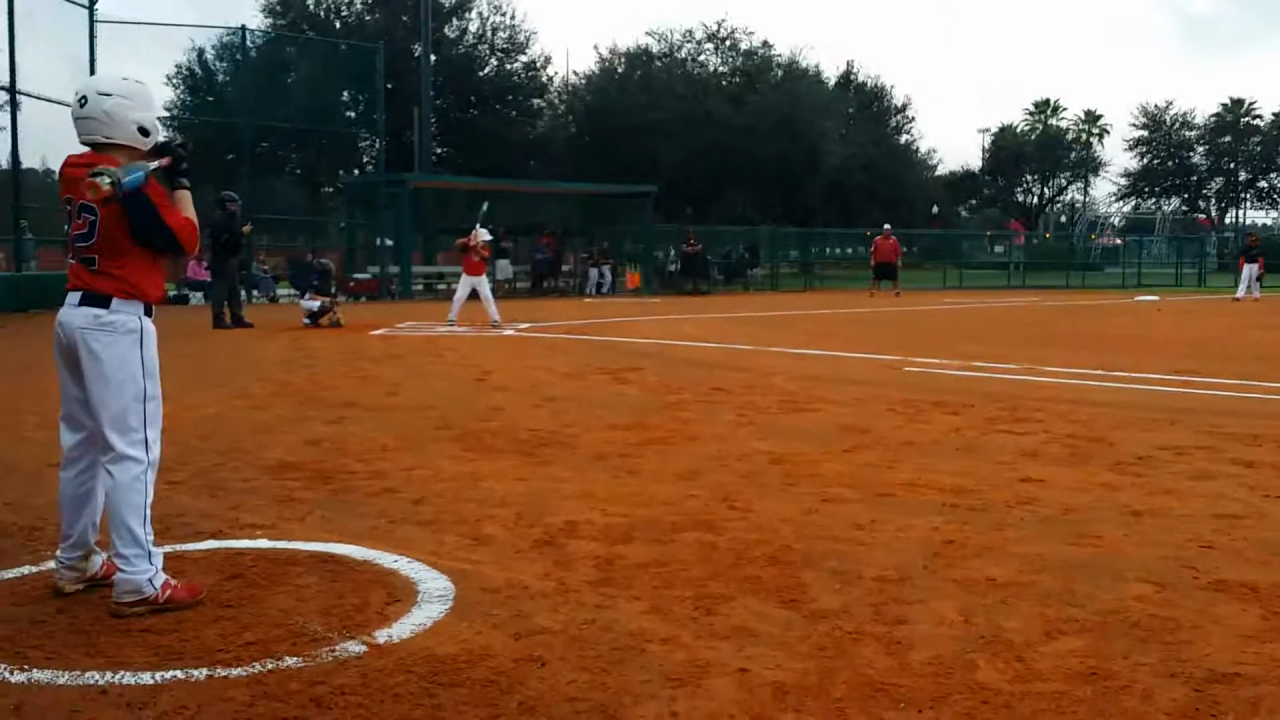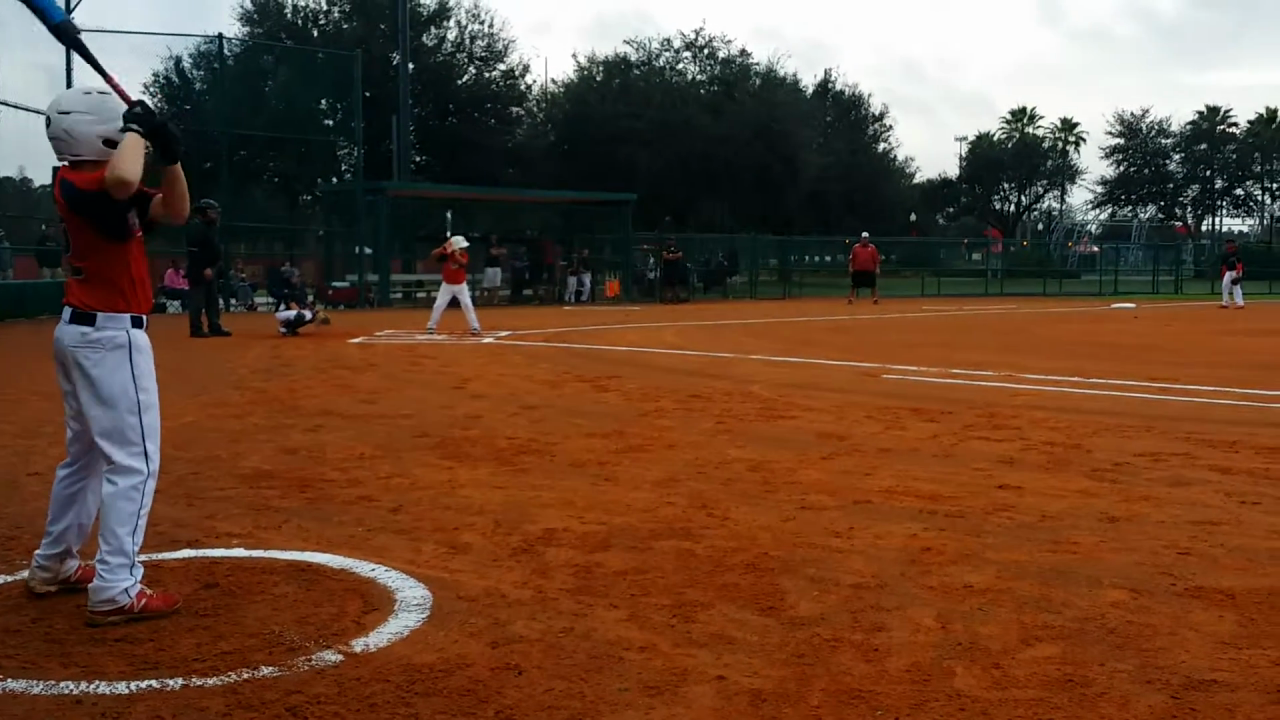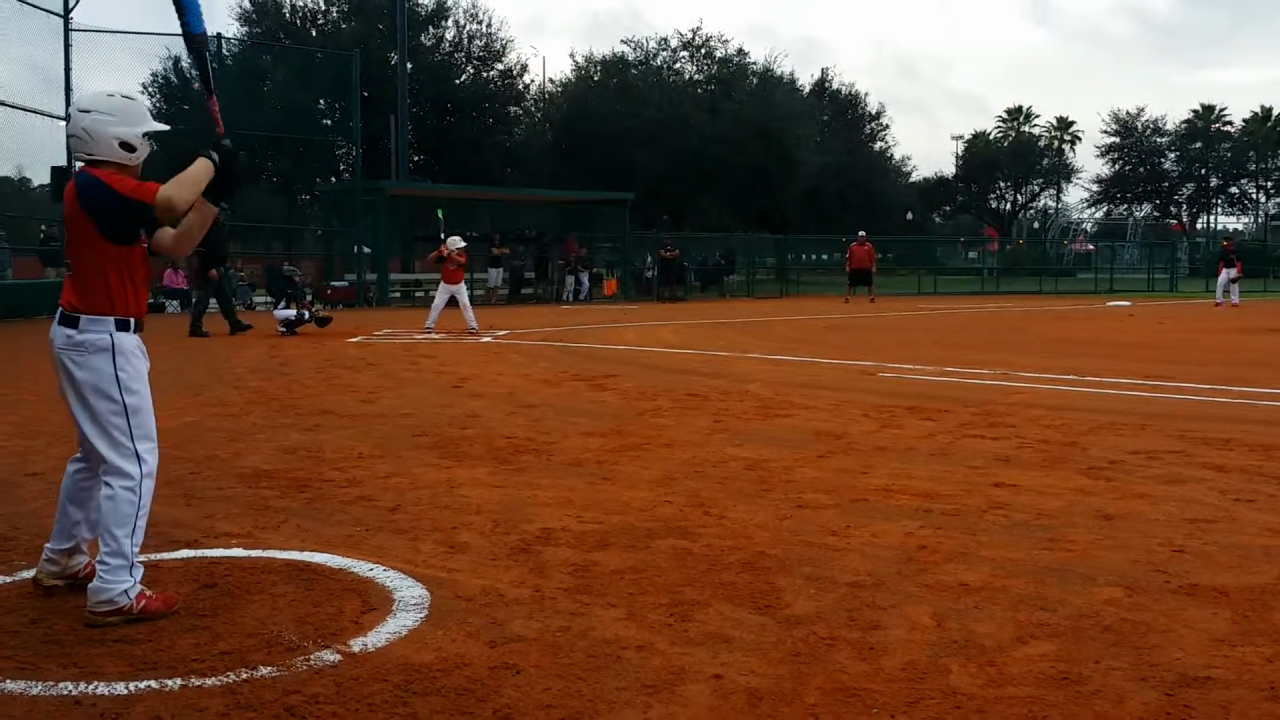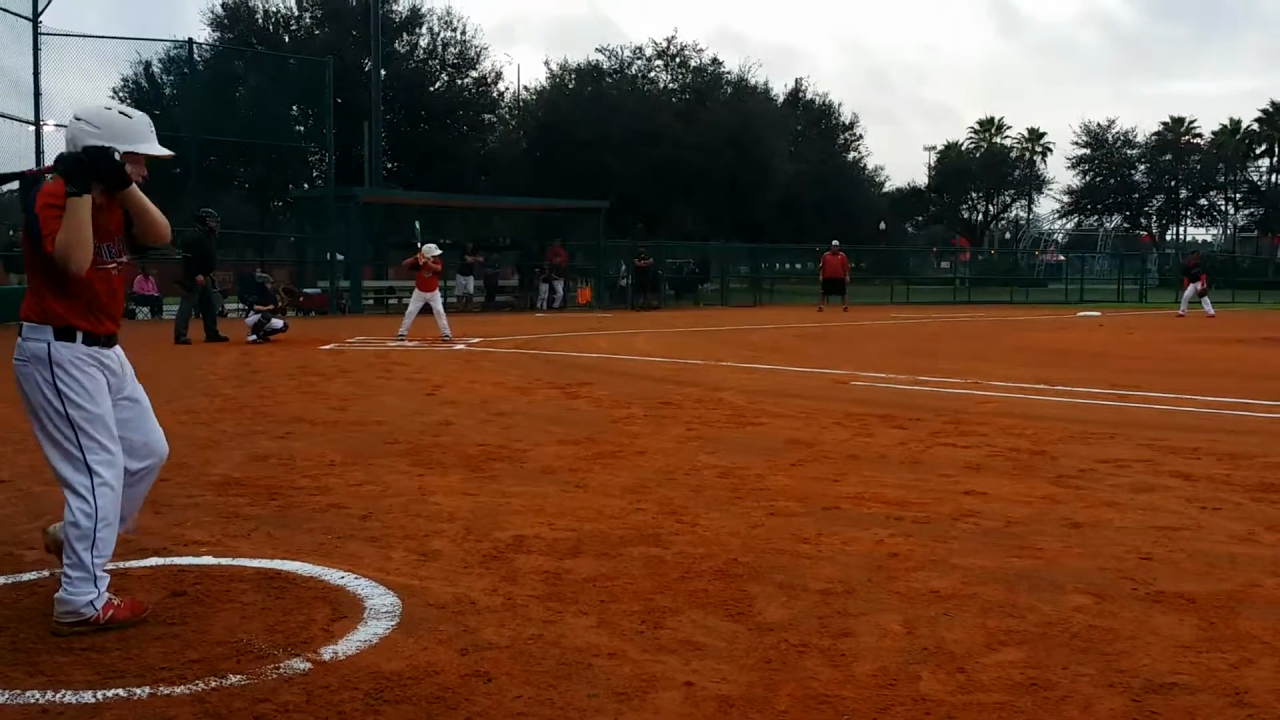
dt=1s
person 1, frame 1
left shoulder: (74, 170)
right shoulder: (132, 183)
right elbow: (187, 243)
left wrist: (153, 161)
right wrist: (178, 181)
left hip: (75, 315)
right hip: (118, 323)
left knee: (81, 446)
right knee: (132, 450)
left ankle: (75, 562)
right ankle: (137, 581)
person 1, frame 2
left shoulder: (95, 186)
right shoulder: (78, 184)
left elbow: (176, 212)
right elbow: (124, 180)
left wrist: (169, 155)
right wrist: (137, 127)
left hip: (83, 330)
right hip: (109, 335)
left knee: (85, 454)
right knee: (132, 460)
left ankle: (53, 565)
right ankle: (114, 591)
person 1, frame 3
left shoulder: (115, 193)
right shoulder: (94, 184)
left elbow: (176, 245)
right elbow: (171, 201)
left wrist: (215, 191)
right wrist: (211, 157)
left hip: (90, 334)
right hip: (101, 338)
left knee: (97, 453)
right knee: (132, 461)
left ankle: (61, 560)
right ankle: (114, 592)
person 1, frame 4
left shoulder: (116, 205)
right shoulder: (50, 199)
left elbow: (160, 235)
right elbow: (76, 264)
left wrist: (120, 184)
right wrist: (80, 188)
left hip: (104, 351)
right hip: (58, 354)
left knee: (148, 452)
right knee: (99, 472)
left ankle: (76, 538)
right ankle: (81, 602)
